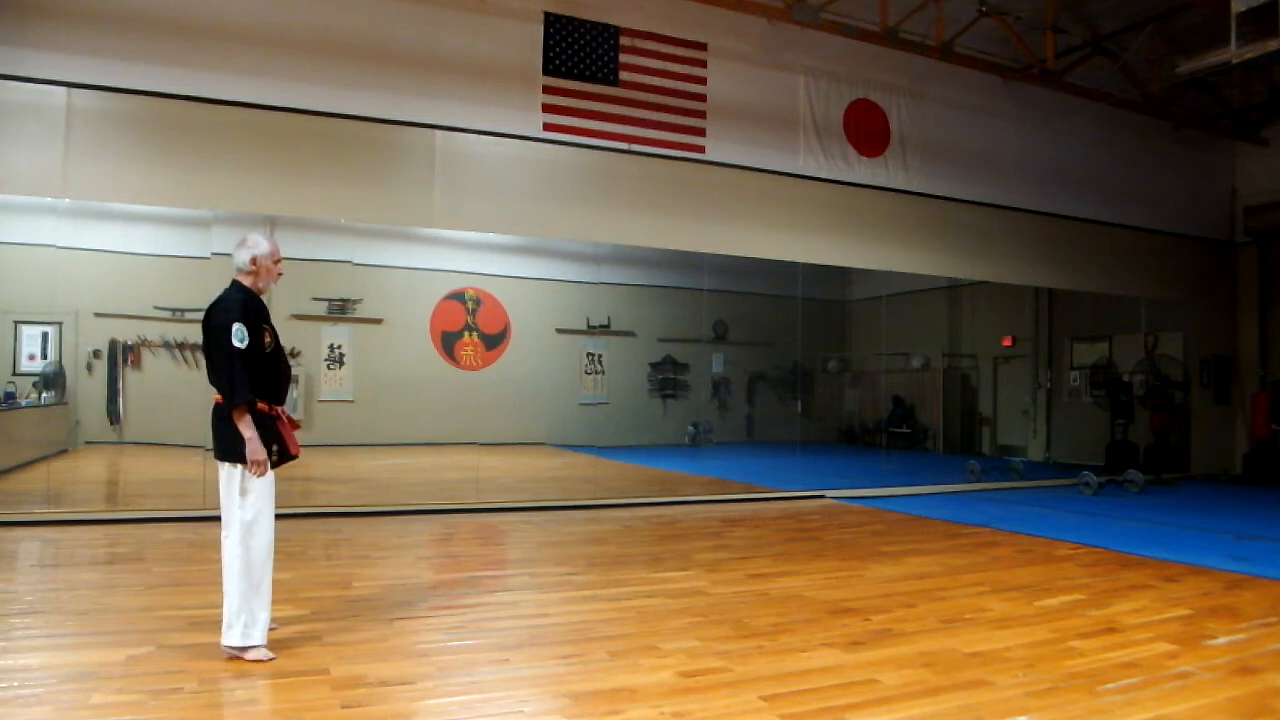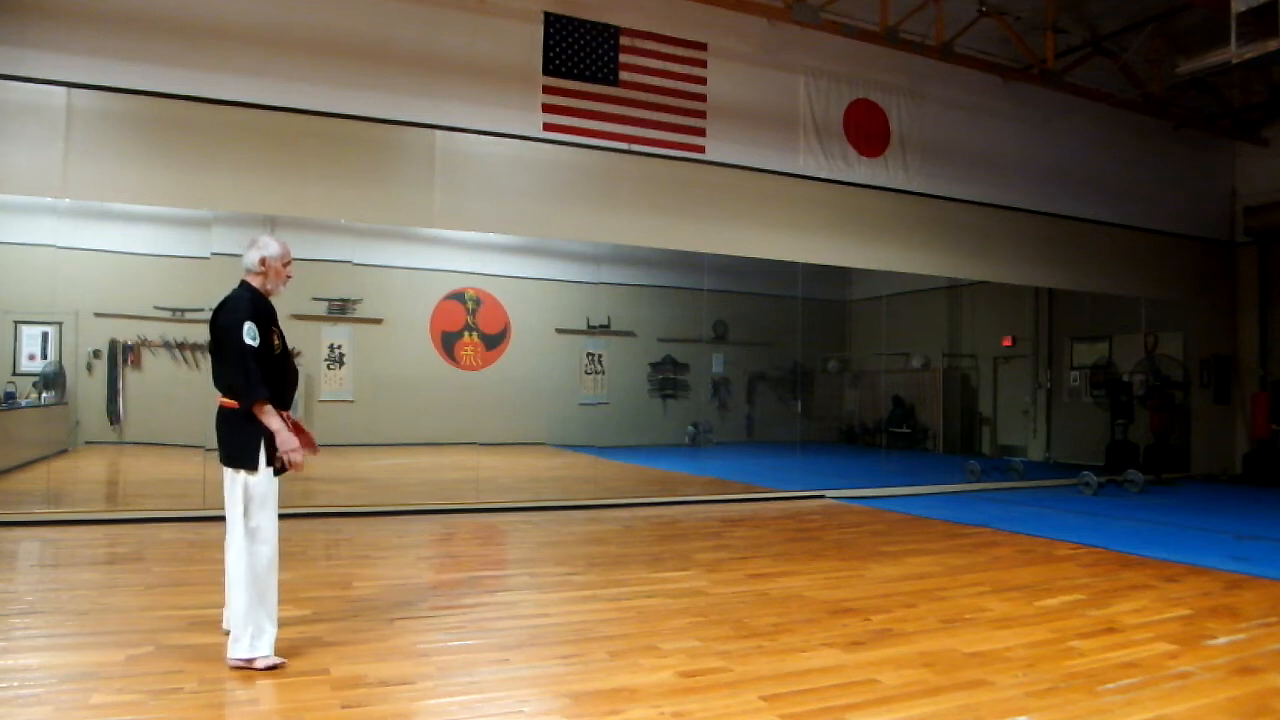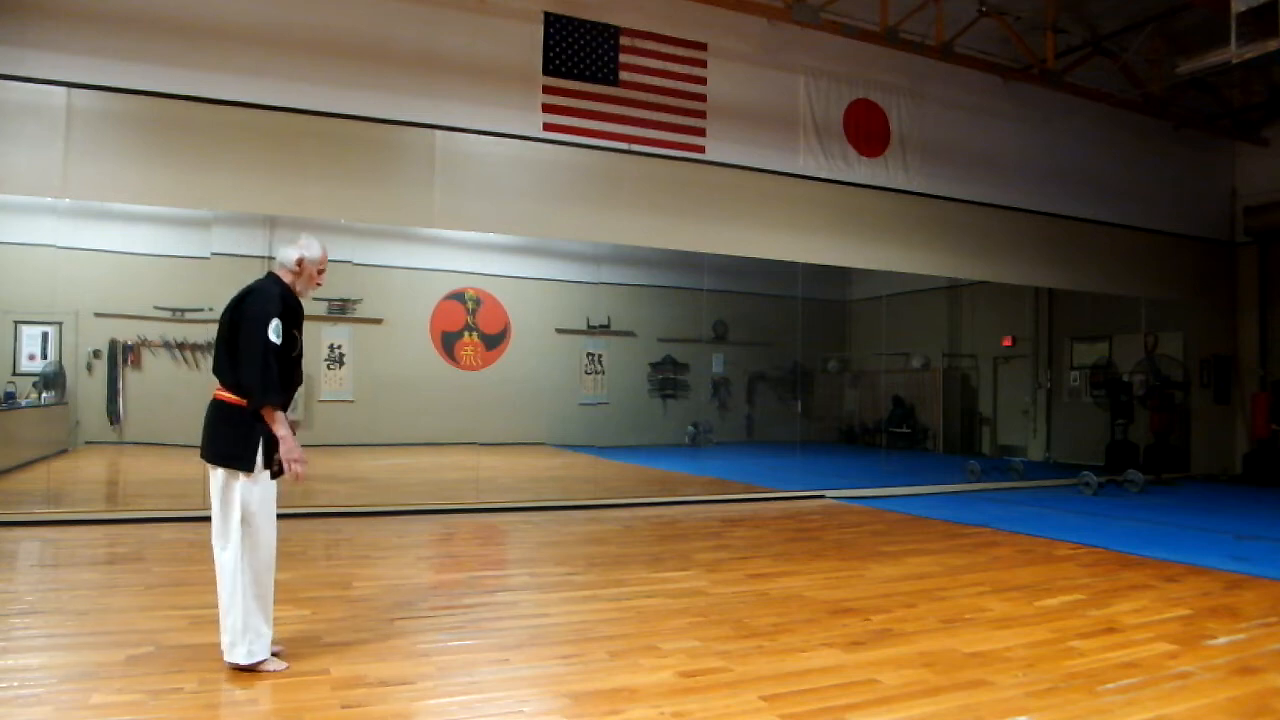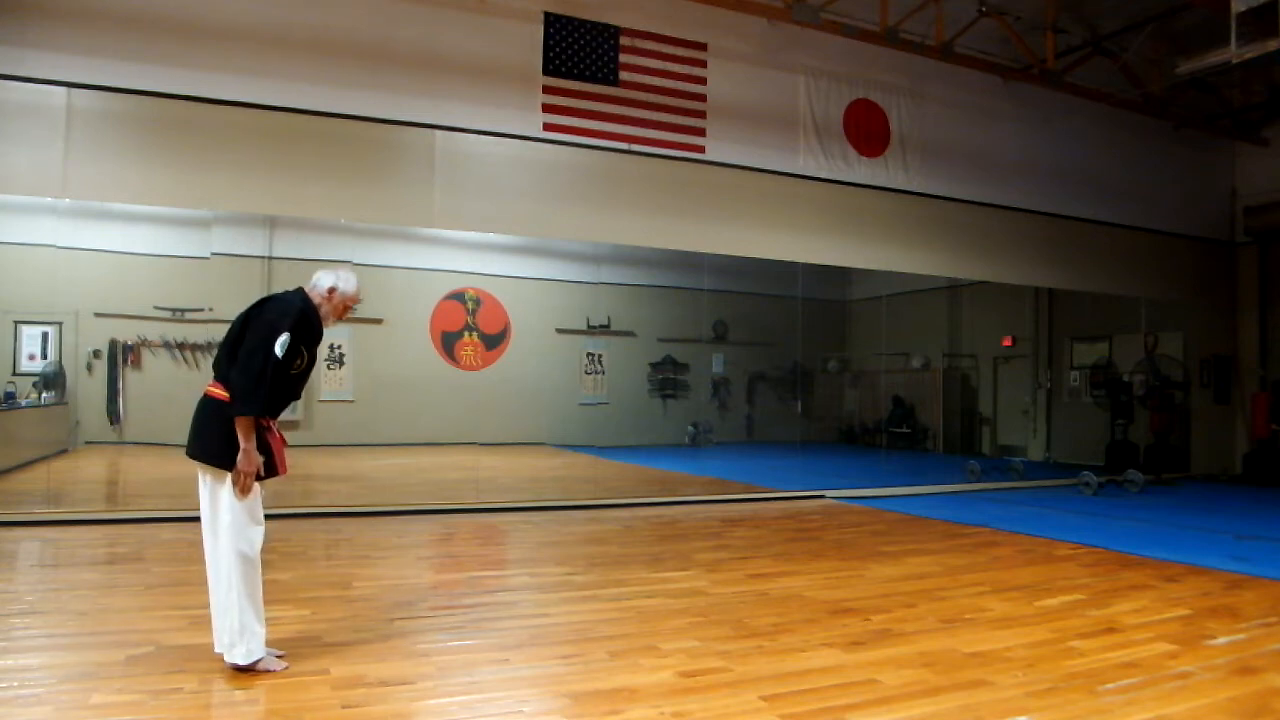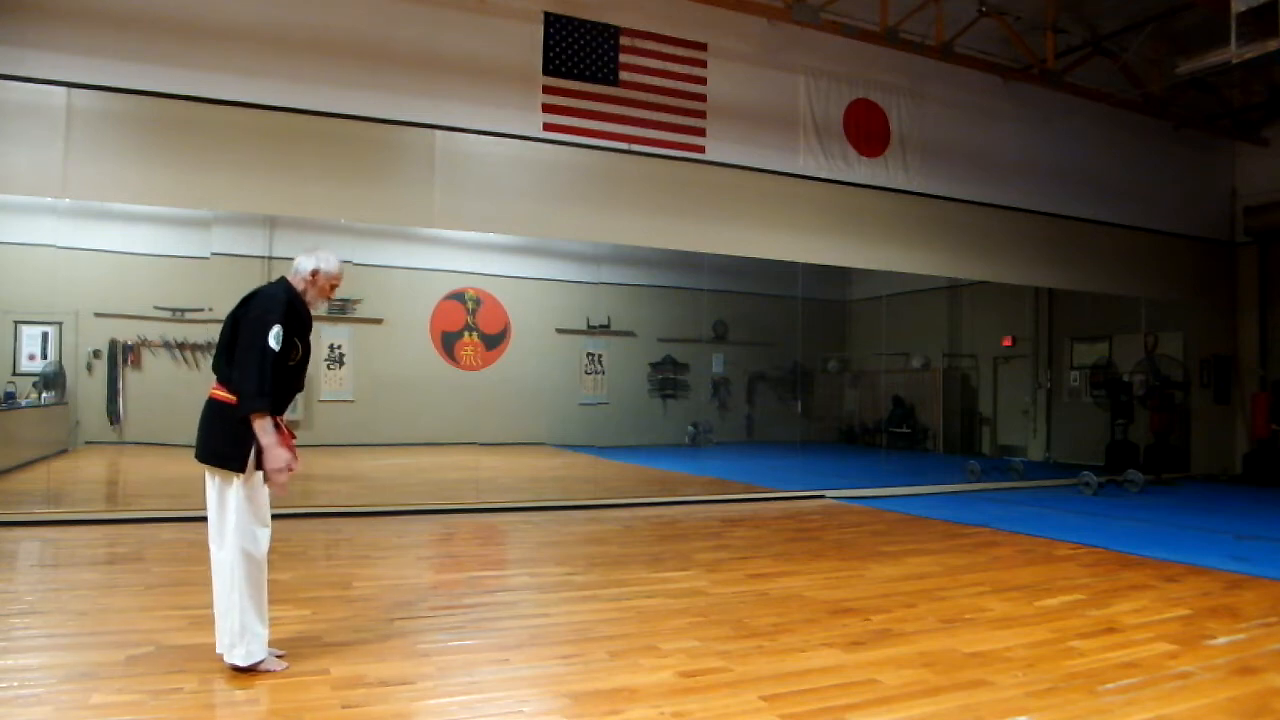
dt=0.5s
person 1, frame 1
left shoulder: (249, 305)
right shoulder: (232, 308)
right elbow: (232, 382)
left wrist: (272, 419)
right wrist: (252, 438)
left hip: (255, 425)
right hip: (244, 430)
left knee: (249, 526)
right knee: (250, 528)
left ankle: (246, 618)
right ankle: (241, 634)
person 1, frame 2
left shoulder: (256, 307)
right shoulder: (240, 308)
right elbow: (246, 381)
left wrist: (284, 423)
right wrist: (280, 430)
left hip: (255, 431)
right hip: (249, 433)
left knee: (248, 530)
right knee: (256, 534)
left ankle: (240, 618)
right ankle: (248, 645)
person 1, frame 3
left shoulder: (270, 297)
right shoulder: (269, 300)
right elbow: (258, 377)
left wrist: (277, 431)
right wrist: (284, 436)
left hip: (235, 428)
right hip: (246, 431)
left knee: (240, 536)
right knee: (249, 538)
left ankle: (246, 638)
right ankle: (246, 648)
person 1, frame 4
left shoulder: (298, 317)
right shoulder: (286, 313)
right elbow: (247, 380)
left wrist: (254, 442)
right wrist: (247, 448)
left hip: (228, 429)
right hip: (229, 431)
left knee: (233, 537)
right knee: (237, 538)
left ankle: (242, 640)
right ankle: (244, 648)
person 1, frame 5
left shoulder: (284, 306)
right shoulder: (271, 305)
right elbow: (252, 382)
left wrist: (272, 438)
right wrist: (270, 444)
left hip: (236, 431)
right hip: (236, 432)
left knee: (240, 538)
right knee: (242, 539)
left ankle: (244, 639)
right ankle: (245, 649)
